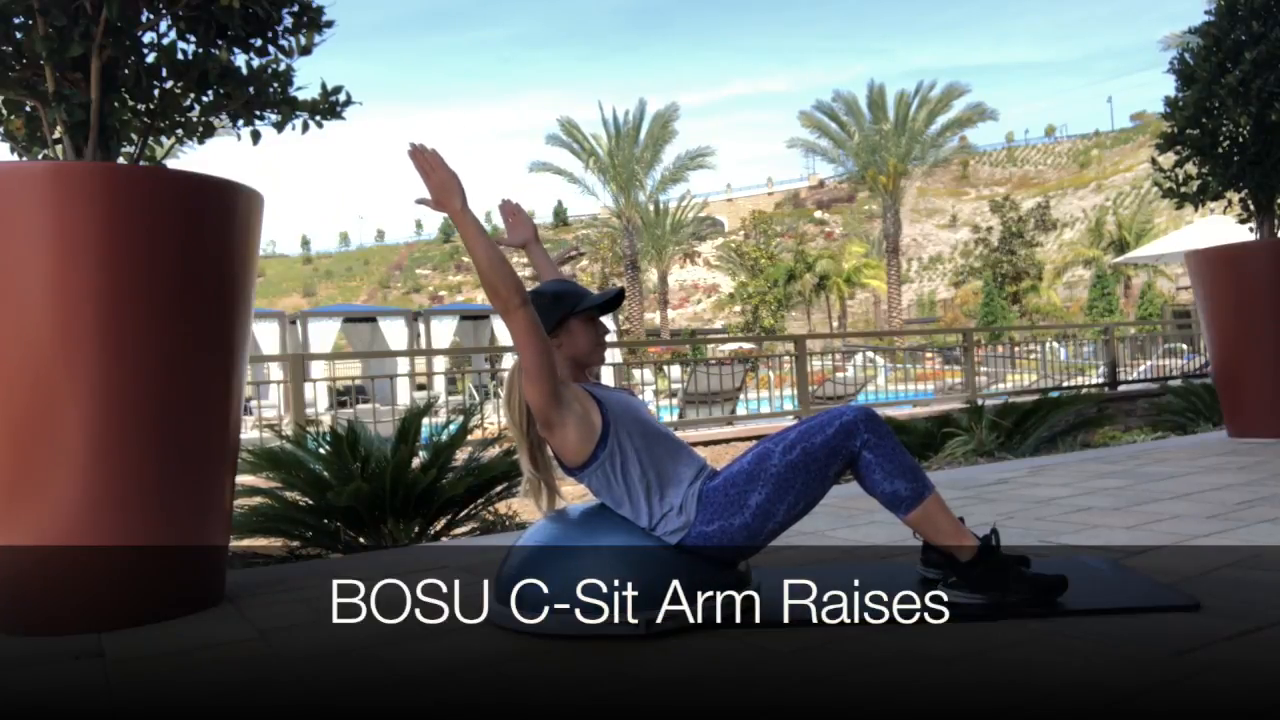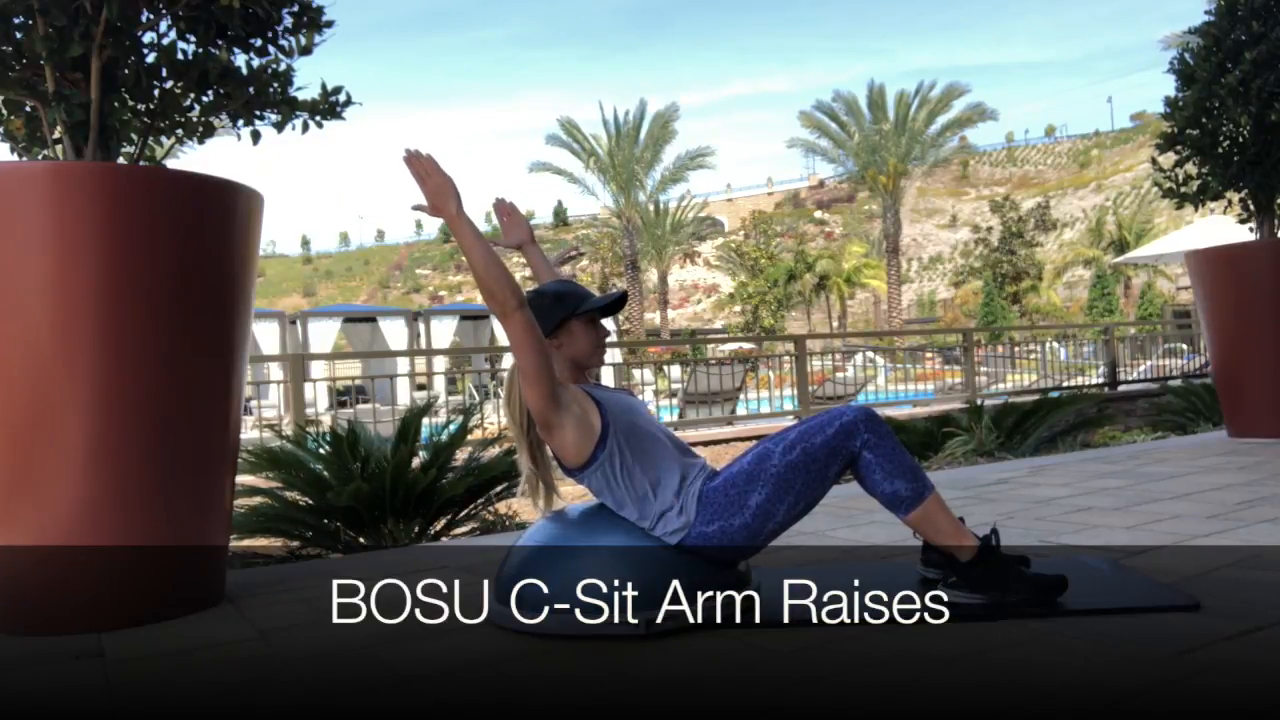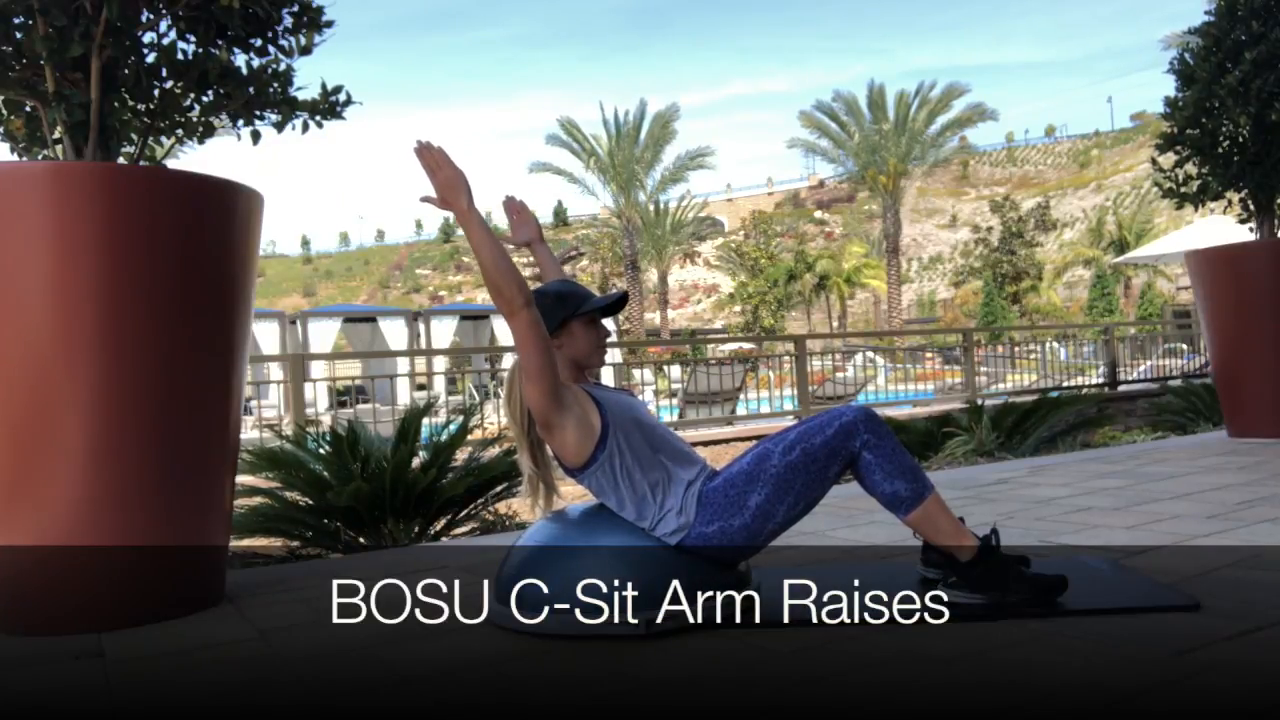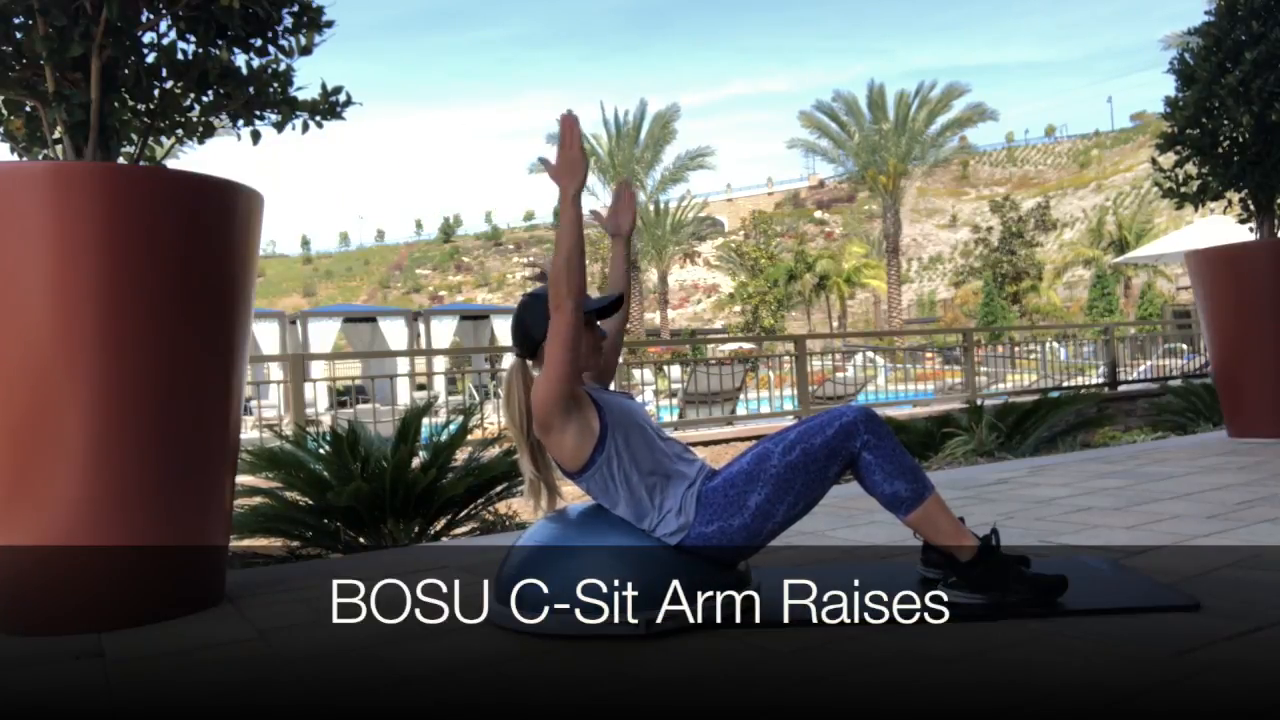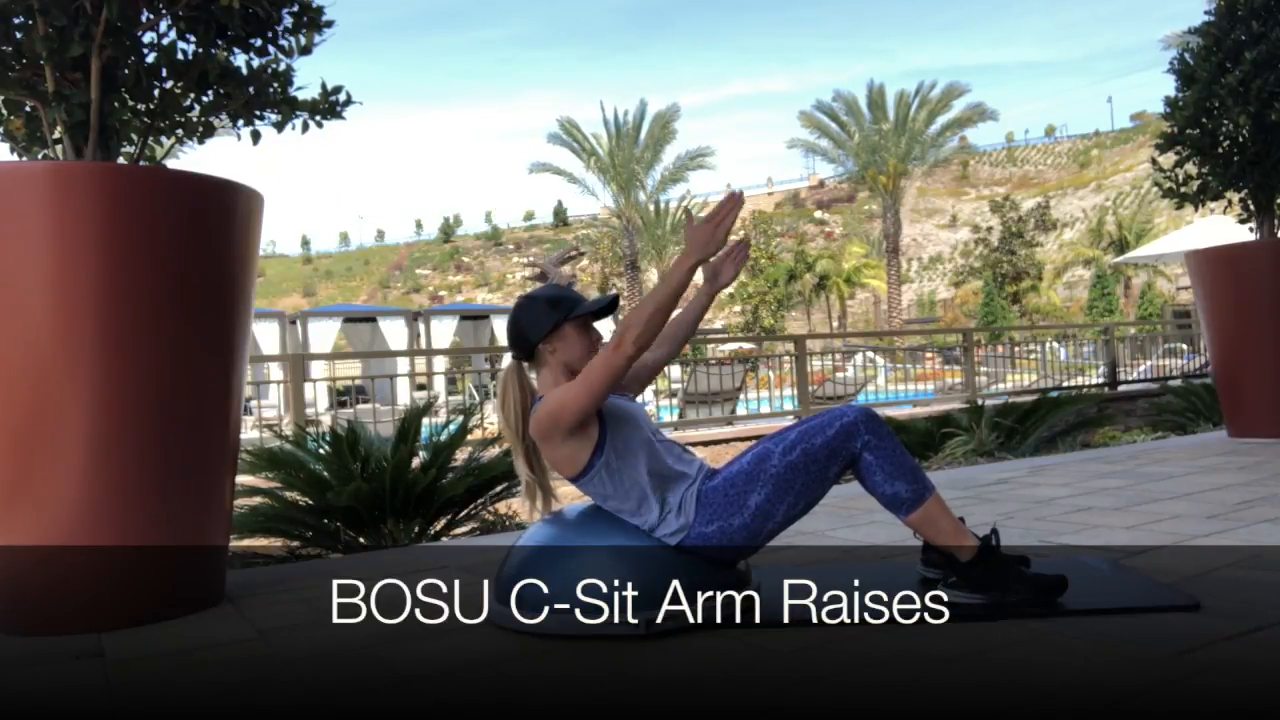
dt=0.2s
person 1, frame 1
left shoulder: (581, 392)
right shoulder: (555, 406)
left elbow: (563, 308)
right elbow: (516, 308)
left wrist: (532, 244)
right wrist: (459, 210)
left hip: (710, 507)
right hip: (706, 522)
left knee: (853, 427)
right knee: (858, 426)
left ankle: (954, 551)
right ankle: (971, 561)
person 1, frame 2
left shoulder: (581, 394)
right shoulder: (555, 408)
left elbow: (562, 308)
right elbow: (513, 310)
left wrist: (528, 245)
right wrist: (455, 214)
left hip: (709, 507)
right hip: (707, 521)
left knee: (852, 427)
right knee: (857, 427)
left ankle: (951, 551)
right ankle: (972, 563)
person 1, frame 3
left shoulder: (581, 395)
right shoulder: (556, 409)
left elbow: (566, 309)
right elbow: (519, 307)
left wrist: (537, 243)
right wrist: (464, 207)
left hip: (711, 507)
right hip: (706, 522)
left knee: (851, 427)
right knee: (856, 427)
left ankle: (956, 553)
right ankle: (972, 562)
person 1, frame 4
left shoulder: (585, 395)
right shoulder: (556, 409)
left elbow: (608, 320)
right elbow: (564, 311)
left wrist: (620, 241)
right wrist: (570, 193)
left hip: (710, 507)
right hip: (702, 523)
left knee: (851, 425)
right knee: (856, 427)
left ankle: (953, 552)
right ankle: (973, 561)
person 1, frame 5
left shoulder: (585, 405)
right shoulder: (552, 417)
left elbow: (660, 353)
right elbow: (628, 345)
left wrist: (710, 286)
right wrist: (687, 258)
left hip: (709, 499)
right hip: (702, 521)
left knee: (852, 423)
right knee: (857, 427)
left ankle: (952, 551)
right ankle: (972, 565)
